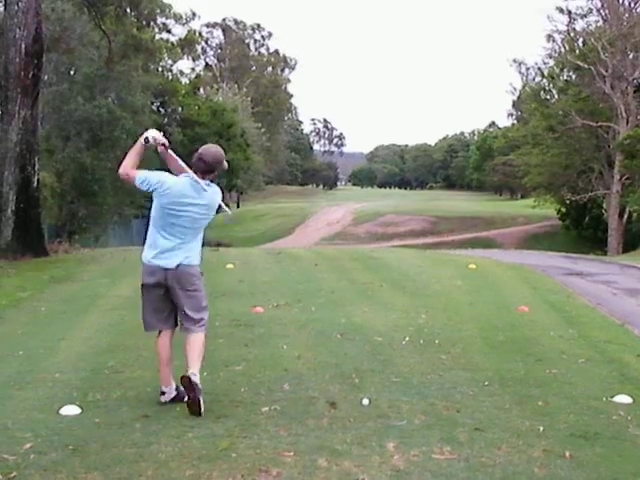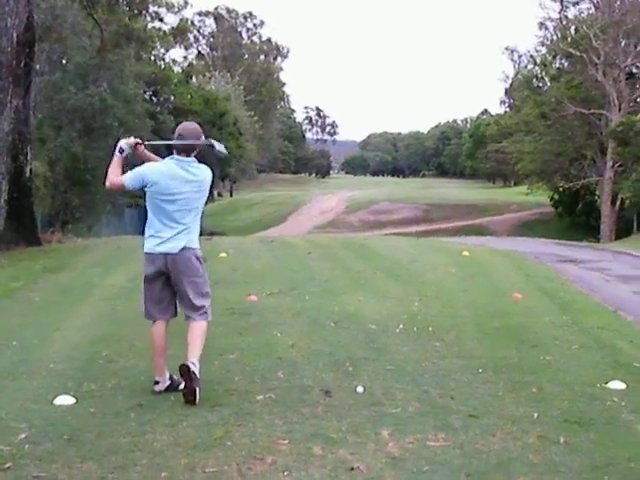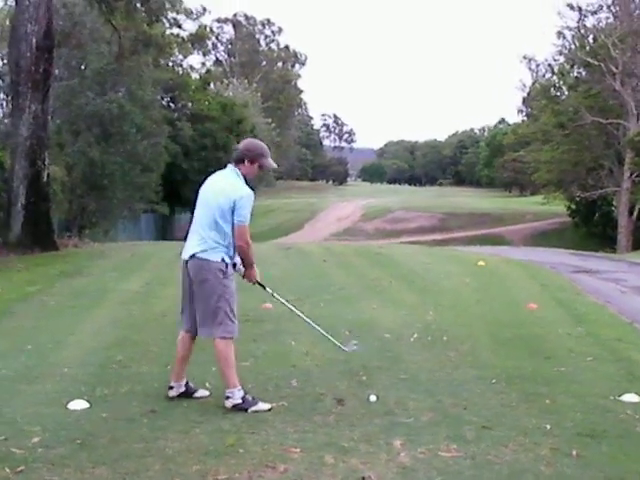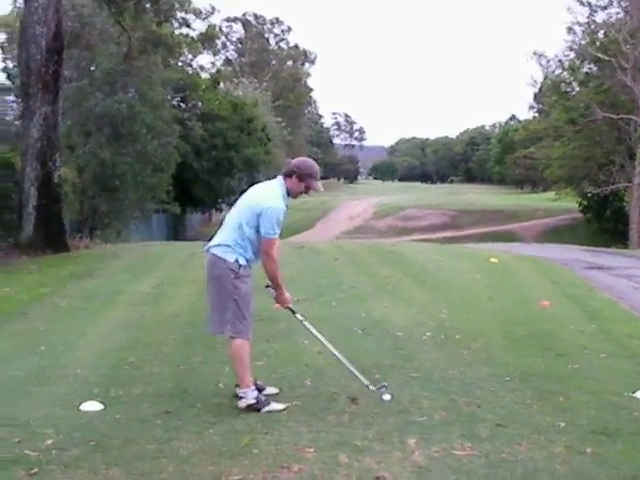
dt=0.7s
person 1, frame 1
left shoulder: (165, 183)
right shoulder: (214, 196)
left elbow: (125, 172)
left wrist: (144, 140)
right wrist: (168, 154)
left hip: (154, 267)
right hip: (186, 269)
left knee: (164, 327)
right knee: (196, 326)
left ankle: (169, 388)
right ankle: (193, 375)
person 1, frame 2
left shoulder: (150, 172)
right shoulder: (204, 174)
left elbow: (112, 183)
left wrist: (119, 153)
right wrist: (147, 154)
left hip: (154, 253)
right hip: (186, 253)
left knee: (159, 317)
right knee: (199, 313)
left ankle: (162, 378)
right ankle: (192, 365)
person 1, frame 3
left shoulder: (214, 180)
right shoulder: (242, 192)
right elbow: (241, 242)
left wrist: (242, 264)
right wrist: (250, 268)
left hip: (192, 257)
right hip: (213, 263)
left knee: (190, 326)
right knee: (223, 329)
left ankle: (178, 384)
right ankle: (235, 394)
person 1, frame 4
left shoulder: (268, 188)
right shoulder: (274, 204)
right elbow: (269, 254)
right wrist: (280, 291)
left hip: (227, 258)
right hip: (229, 263)
left knee: (242, 326)
right knee: (239, 329)
left ankle: (246, 383)
right ankle: (247, 395)
